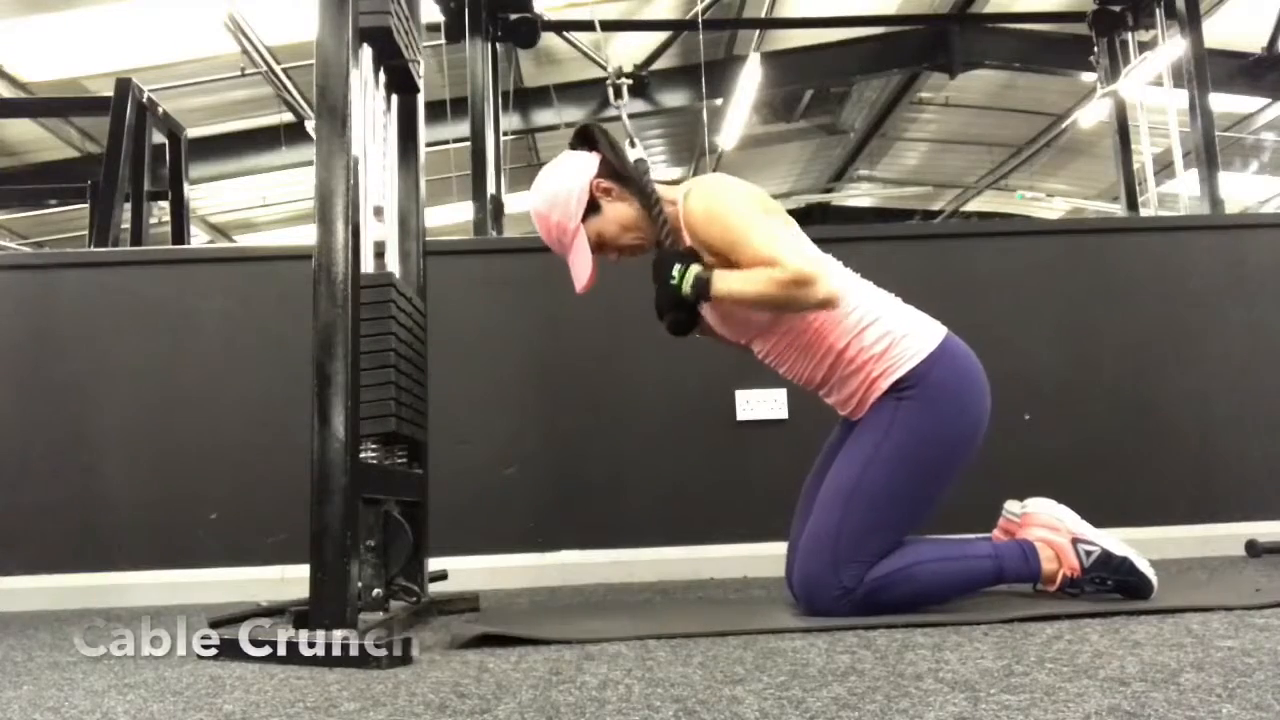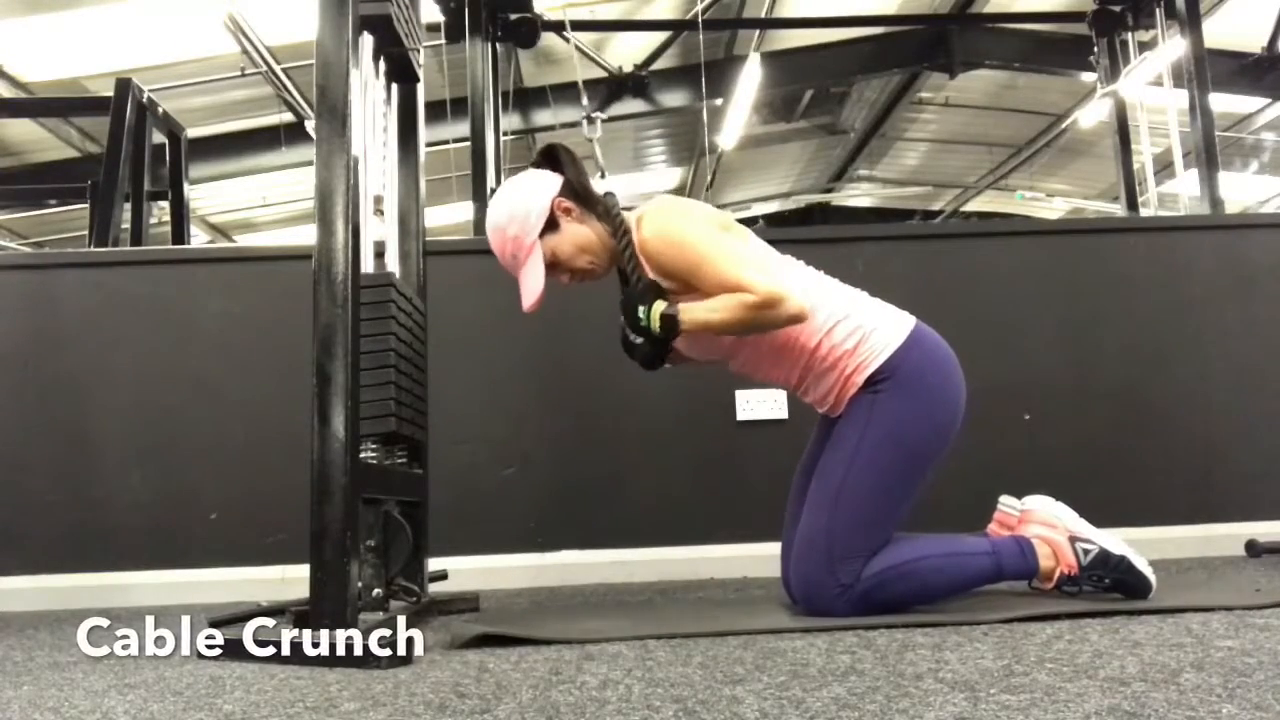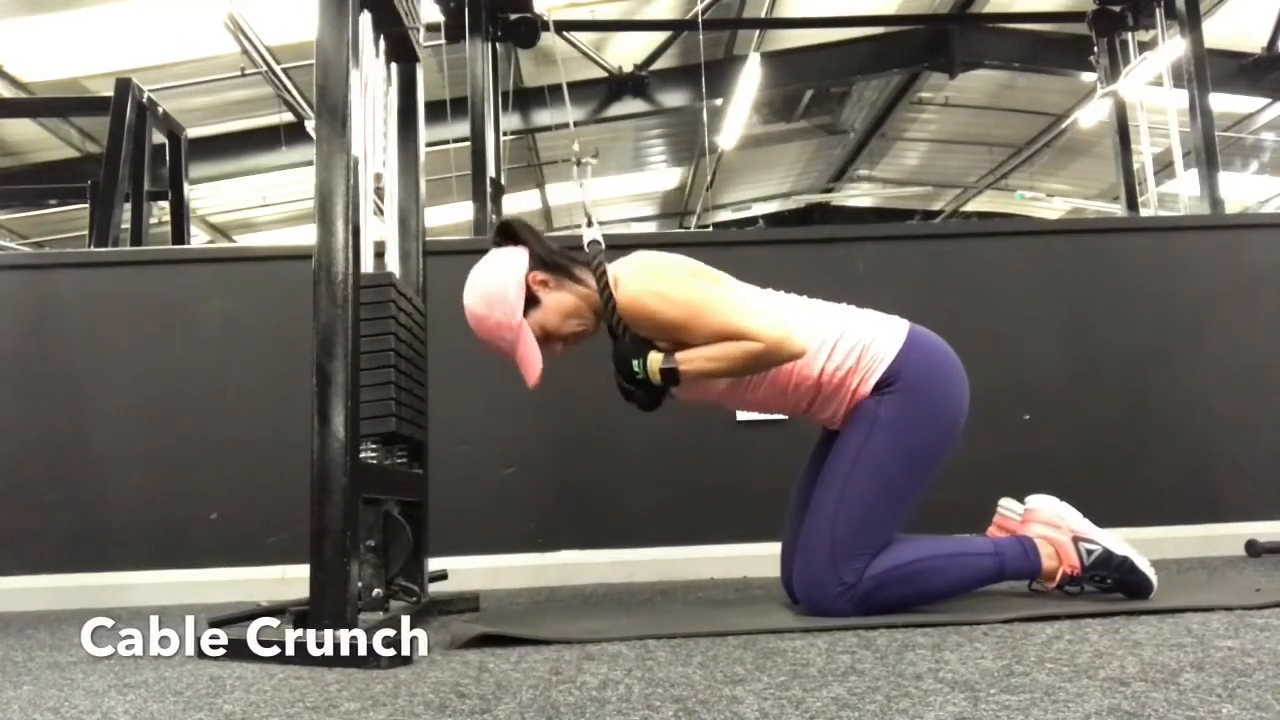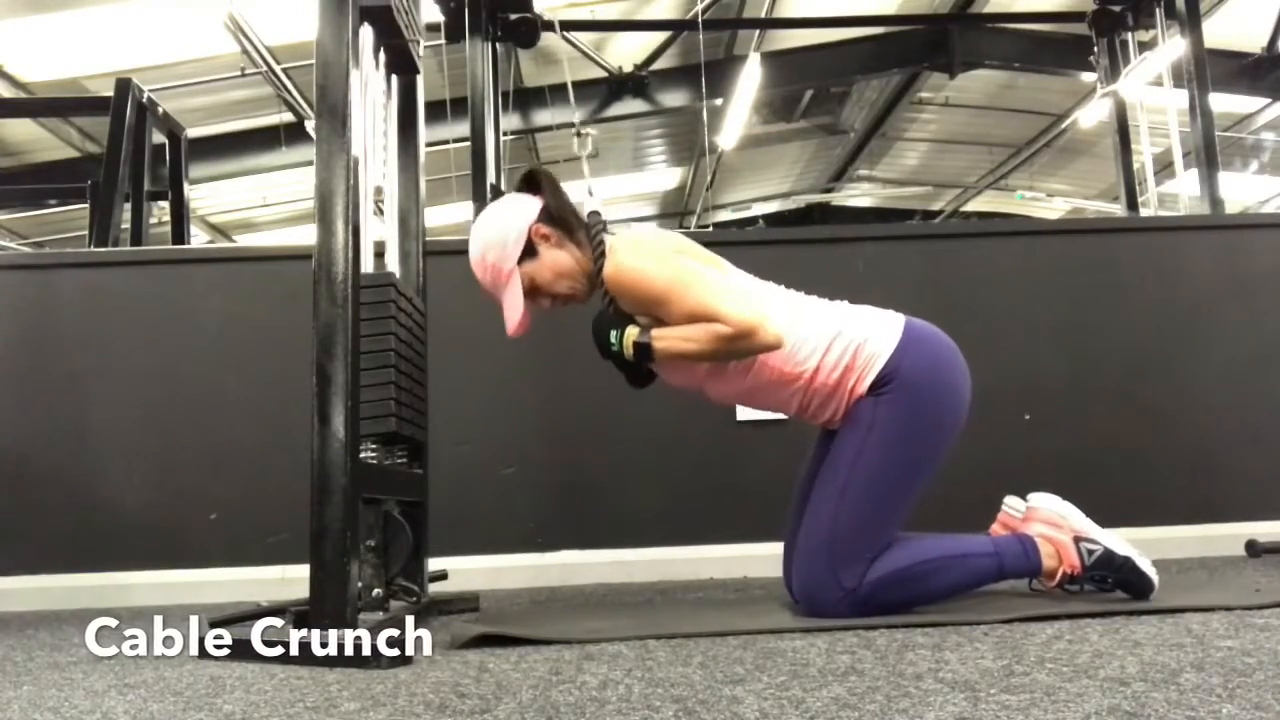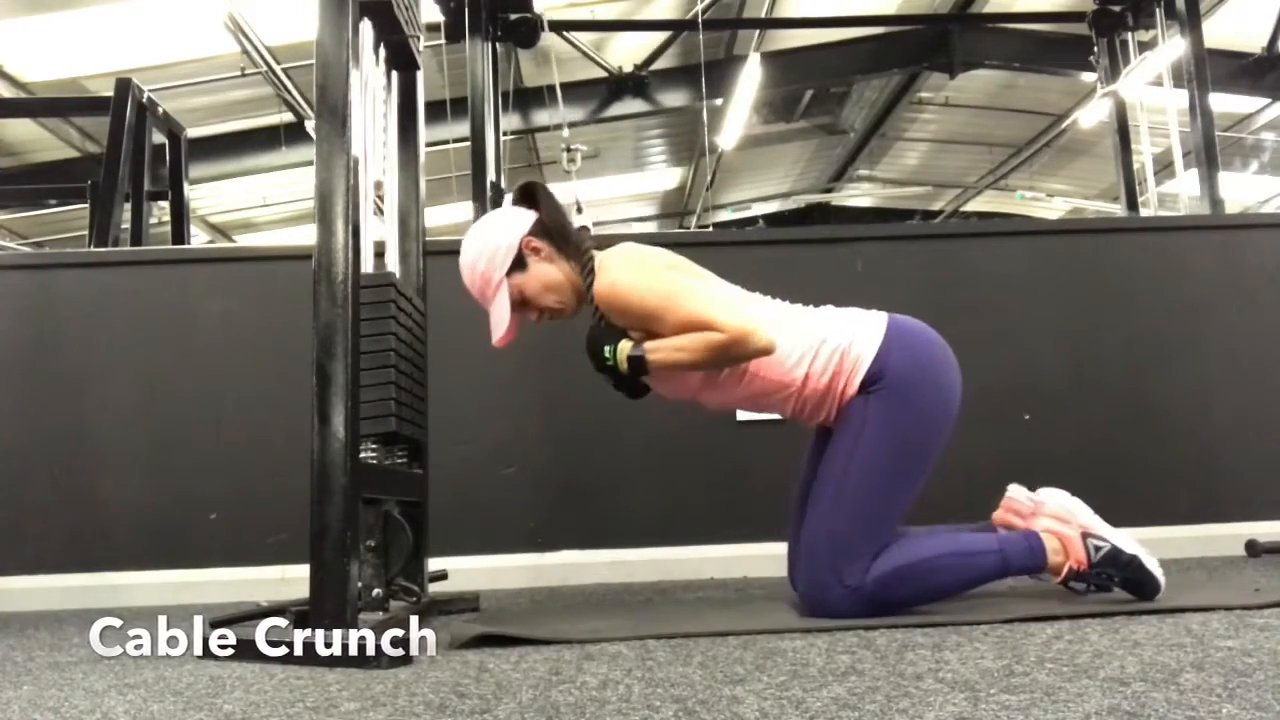
dt=1s
person 1, frame 1
left shoulder: (707, 202)
right shoulder: (681, 242)
left elbow: (814, 288)
left wrist: (699, 283)
right wrist: (694, 315)
left hip: (926, 386)
right hip: (892, 394)
left knee: (827, 587)
right knee: (813, 573)
left ankle: (1055, 555)
right ankle: (1018, 532)
person 1, frame 2
left shoulder: (660, 229)
right shoulder: (644, 259)
left elbow: (783, 302)
left wrist: (668, 316)
right wrist: (665, 346)
left hip: (902, 377)
right hip: (873, 384)
left knee: (825, 588)
right knee: (807, 577)
left ankle: (1051, 554)
right ankle: (1014, 529)
person 1, frame 3
left shoulder: (637, 290)
right shoulder: (629, 309)
left elbow: (781, 340)
left wrist: (666, 367)
right wrist: (657, 379)
left hip: (909, 379)
right hip: (876, 390)
left knee: (830, 589)
right knee: (807, 579)
left ankle: (1056, 552)
right ankle: (1017, 531)
person 1, frame 4
left shoulder: (627, 264)
right shoulder: (630, 273)
left elbow: (758, 330)
left wrist: (642, 346)
right wrist: (646, 358)
left hip: (908, 376)
right hip: (881, 381)
left knee: (828, 589)
right knee: (811, 577)
left ankle: (1055, 552)
right ankle: (1017, 528)
person 1, frame 5
left shoulder: (617, 281)
right shoulder: (619, 286)
left elbow: (752, 336)
left wrist: (634, 356)
right wrist: (639, 370)
left hip: (899, 373)
right hip: (872, 378)
left knee: (835, 589)
right knee: (817, 573)
left ankle: (1059, 545)
right ankle: (1013, 521)
